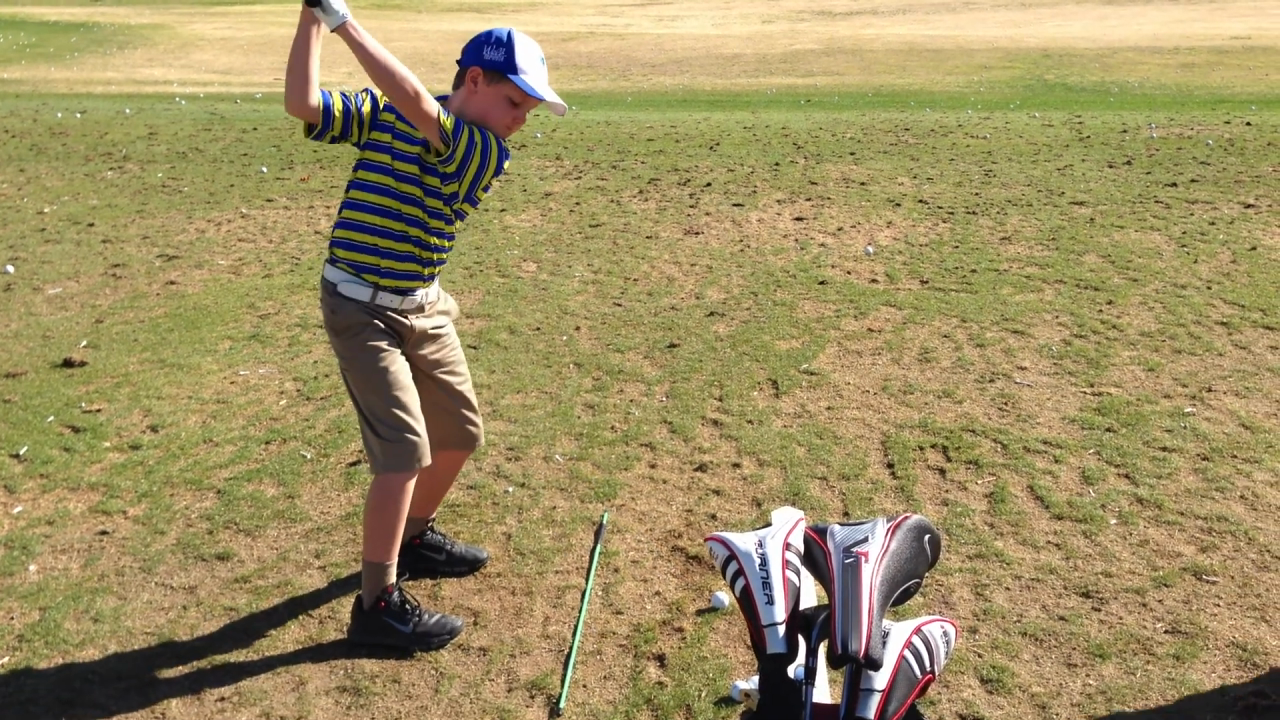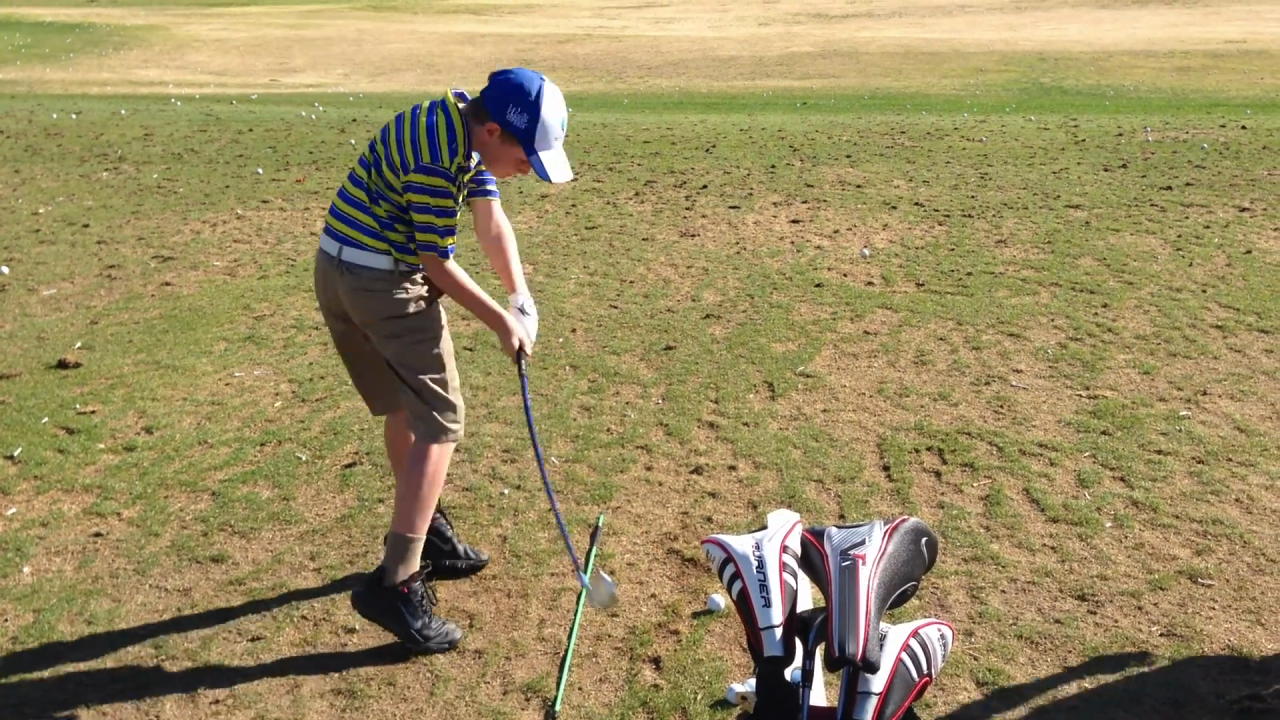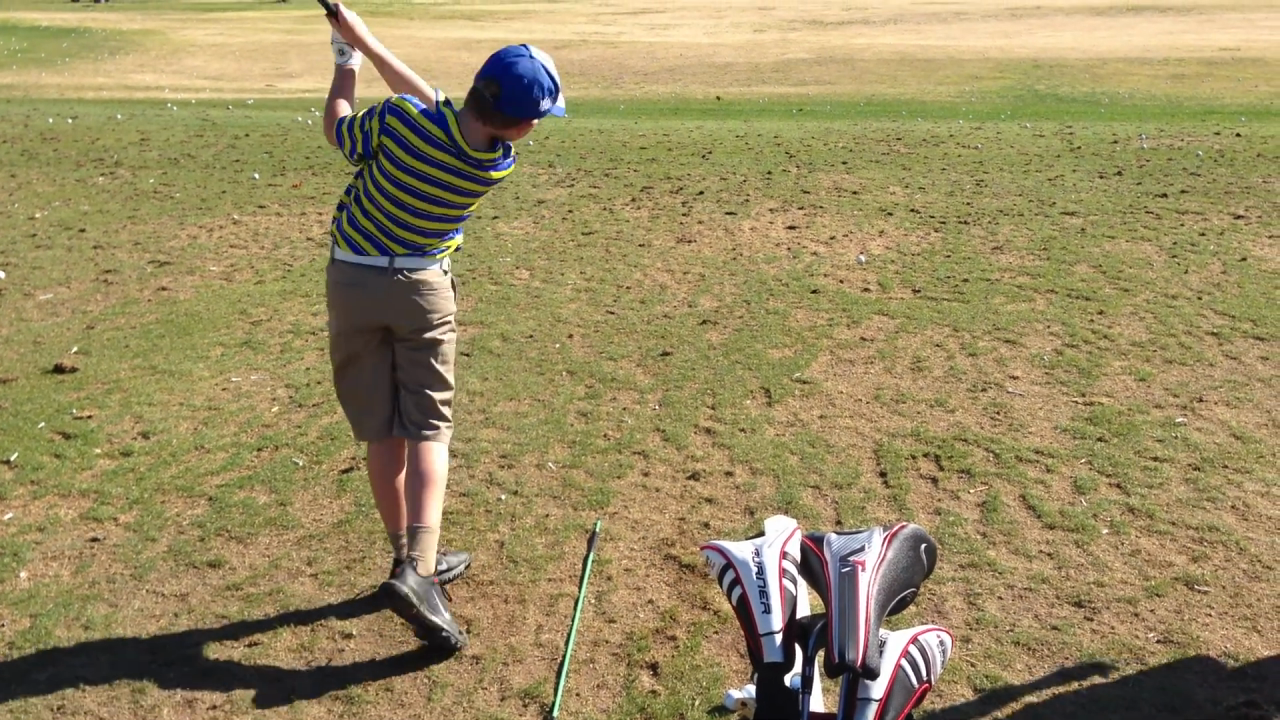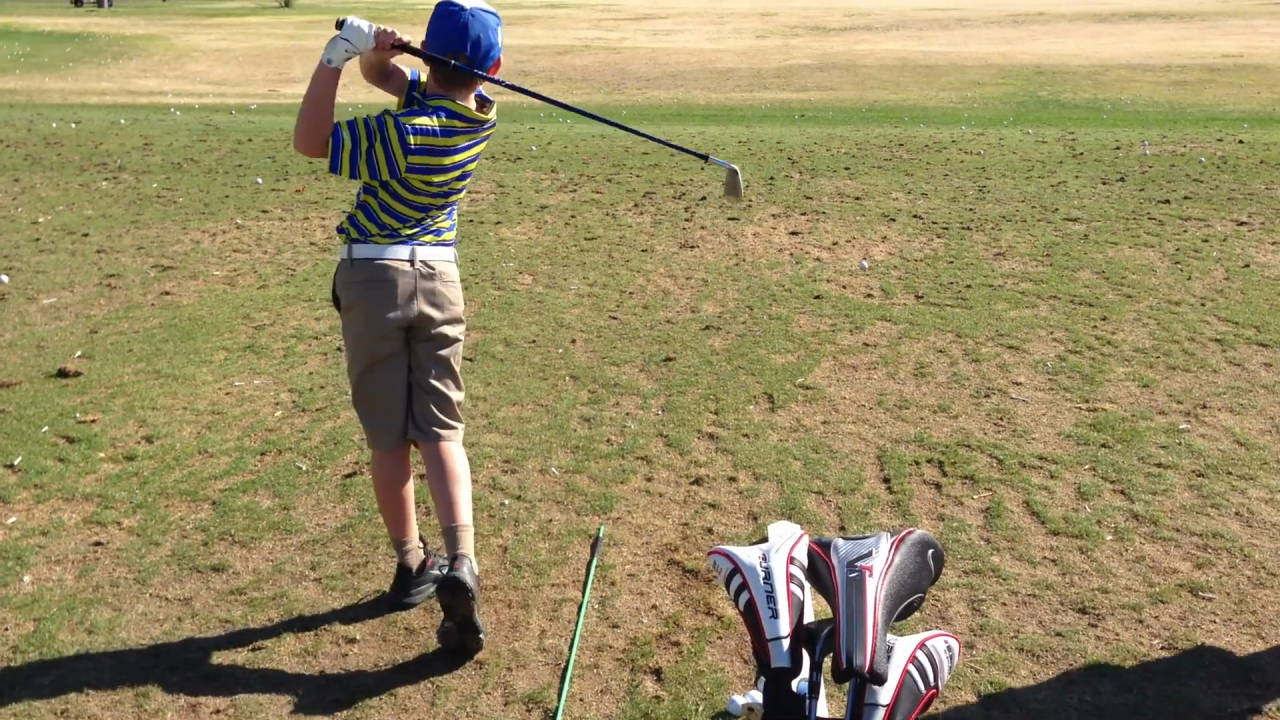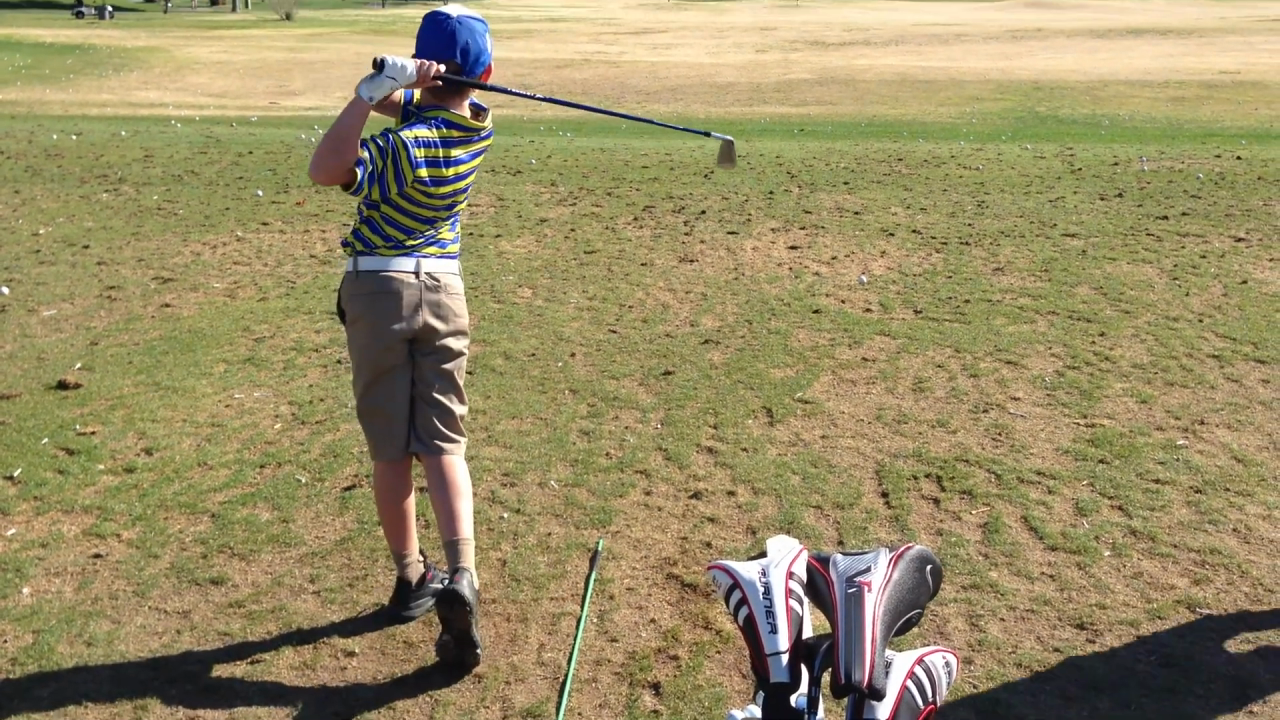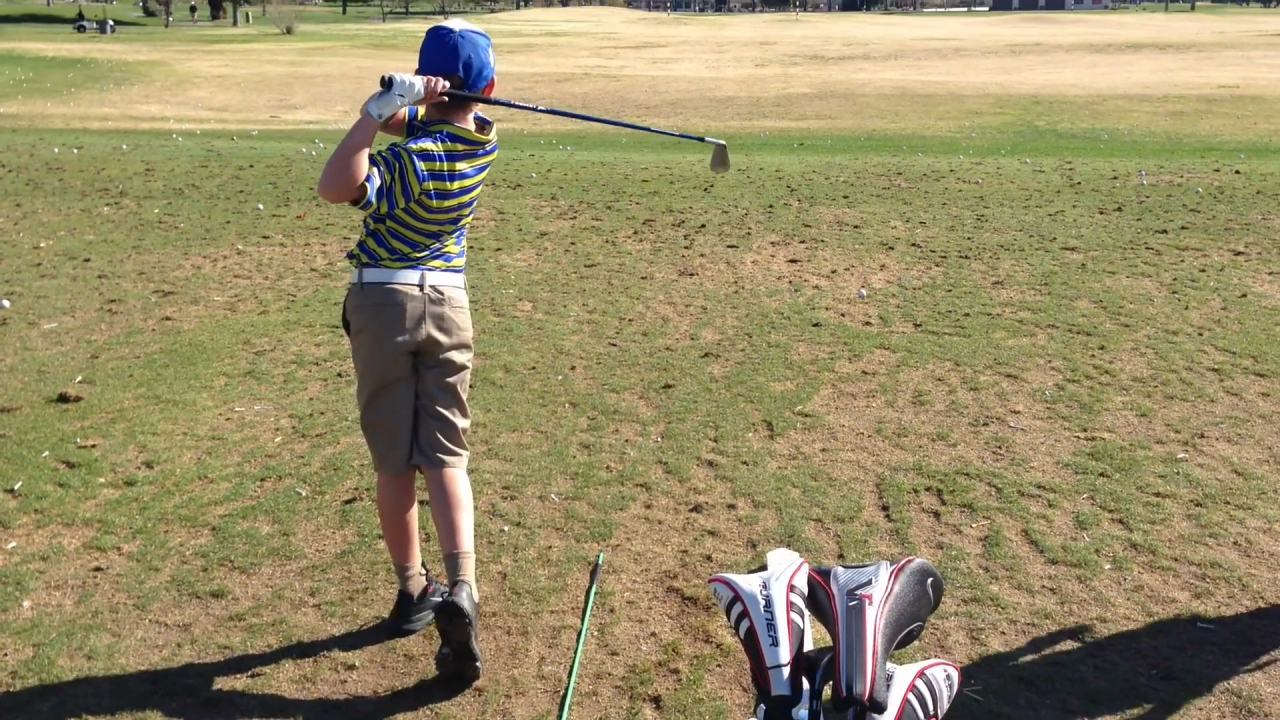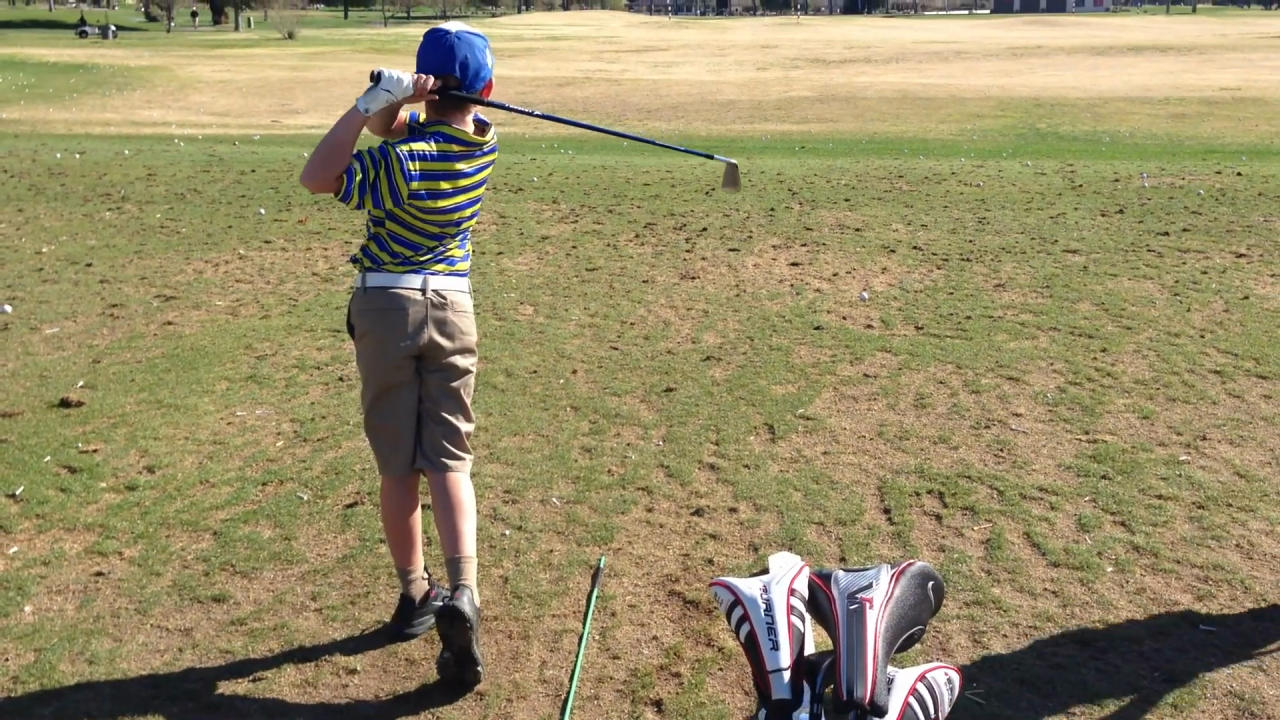
dt=0.4s
person 1, frame 1
left shoulder: (487, 154)
right shoulder: (382, 108)
left elbow: (417, 108)
right elbow: (304, 106)
left hip: (424, 307)
right hip: (360, 308)
left knee: (459, 434)
right knee: (404, 451)
left ankle: (414, 538)
right ankle: (377, 603)
person 1, frame 2
left shoulder: (454, 114)
right shoulder: (435, 162)
left elbow: (491, 220)
right elbow: (433, 264)
left wrist: (521, 298)
right wrist: (498, 319)
left hip: (338, 273)
right hip: (385, 284)
left knee: (407, 407)
right knee: (439, 422)
left ankle: (423, 532)
right ankle: (396, 582)
person 1, frame 3
left shoulder: (399, 120)
right shoulder: (494, 165)
left elbow: (337, 129)
left wrist: (346, 55)
left hip: (351, 283)
right hip: (420, 290)
left knee: (382, 429)
right knee: (426, 428)
left ankle: (409, 556)
right ankle: (417, 569)
person 1, frame 4
left shoulder: (404, 132)
right shoulder: (481, 113)
left elbow: (308, 141)
right elbow: (386, 75)
left wrist: (335, 56)
left hip: (372, 278)
right hip: (437, 278)
left knee: (389, 436)
right knee: (441, 430)
left ankle: (413, 565)
right ankle: (460, 563)
person 1, frame 5
left shoulder: (408, 146)
right shoulder: (477, 122)
left elbow: (324, 171)
right elbow: (390, 104)
left wrist: (375, 87)
right wrist: (383, 89)
left hip: (377, 290)
right hip: (442, 290)
left knee: (390, 448)
right knee: (443, 443)
left ankle: (411, 578)
right ankle: (460, 576)
person 1, frame 6
left shoulder: (414, 158)
right shoulder: (481, 136)
left elbow: (334, 187)
right elbow: (394, 121)
left wrist: (383, 104)
right wrist: (387, 108)
left hip: (382, 302)
right hip: (447, 302)
left knee: (395, 461)
right knee: (445, 455)
left ankle: (413, 589)
right ankle: (460, 588)
person 1, frame 7
left shoulder: (407, 160)
right shoulder: (484, 139)
left elbow: (317, 176)
left wrist: (373, 99)
right wrist: (386, 104)
left hip: (386, 306)
right hip: (452, 306)
left knee: (397, 465)
right knee: (449, 460)
left ankle: (416, 595)
right ankle: (461, 593)
